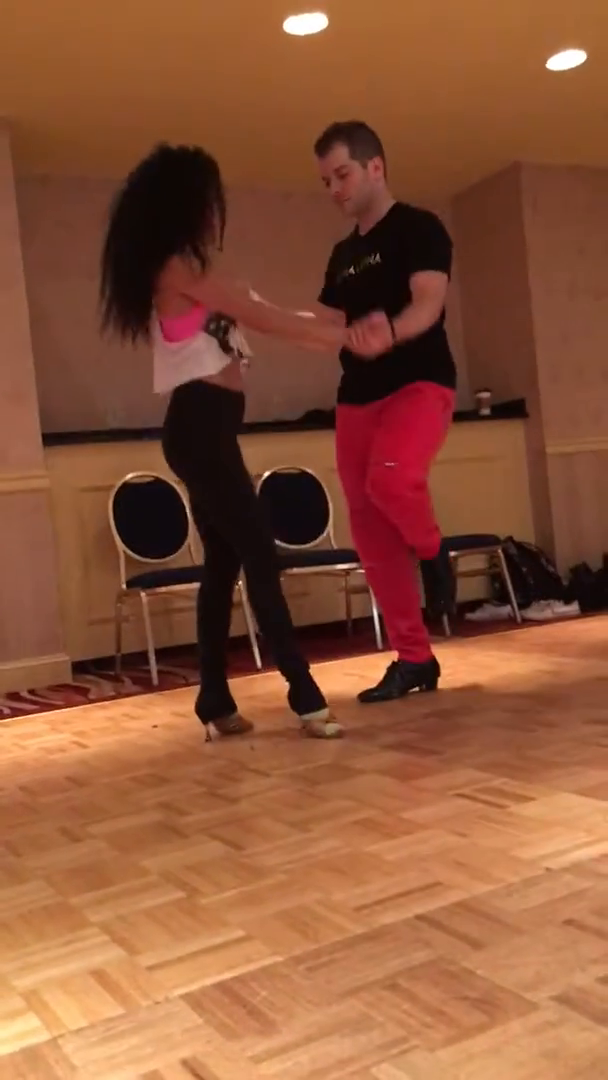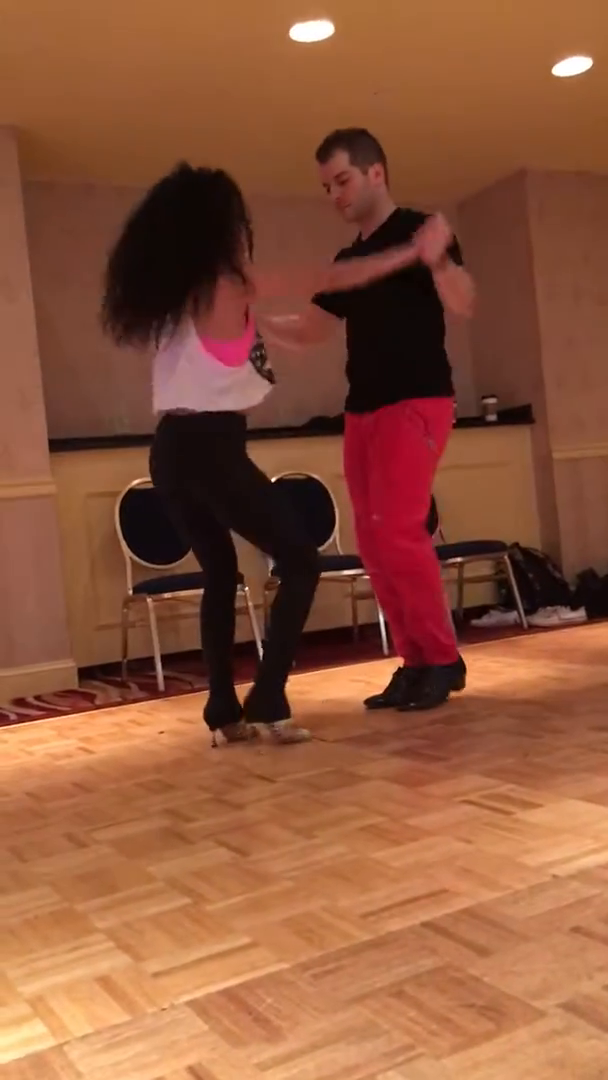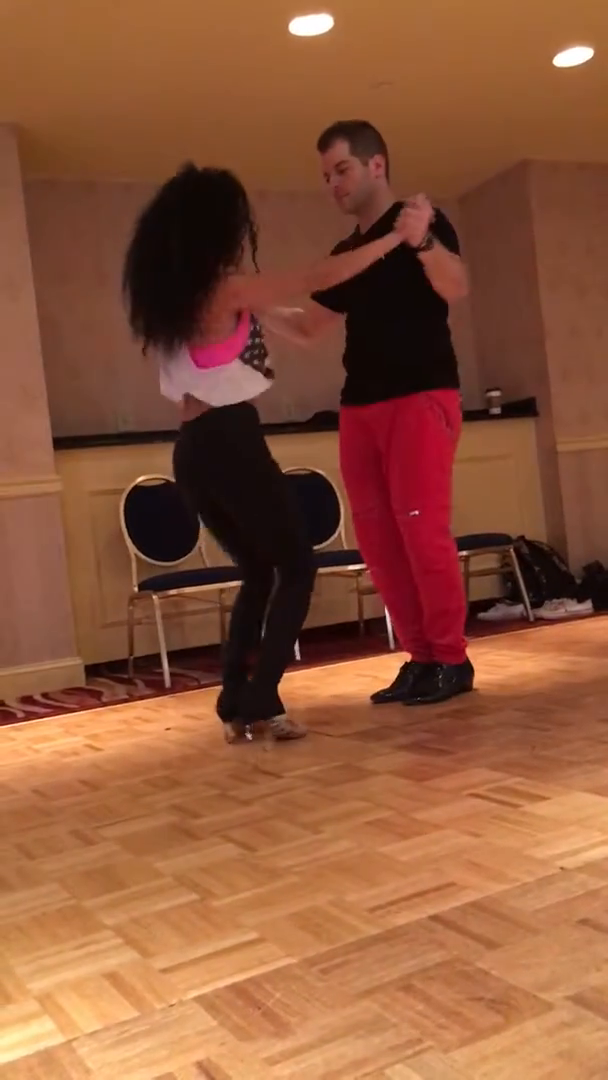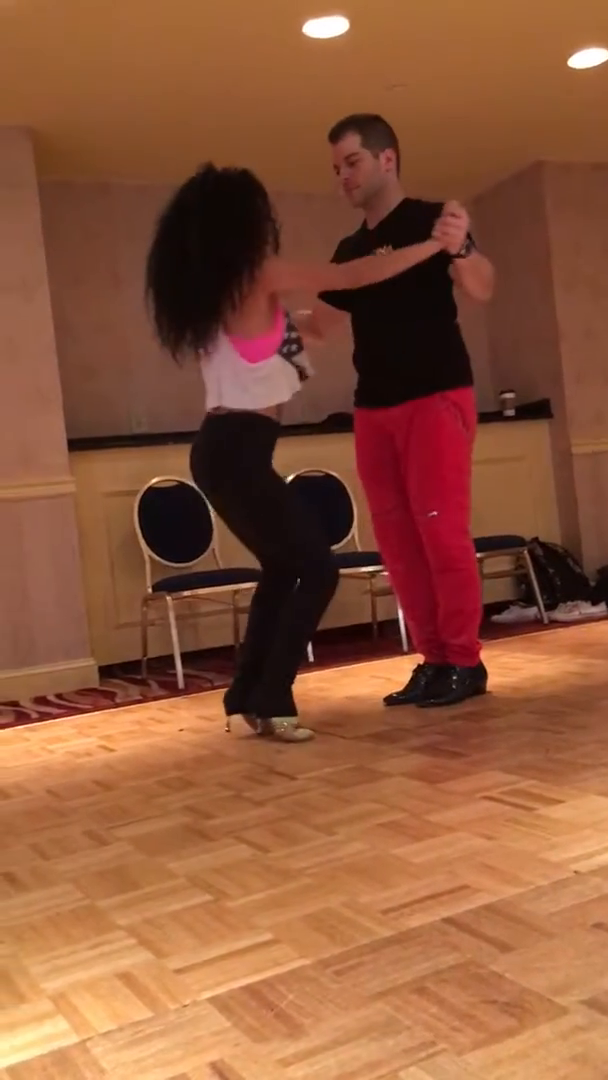
dt=0.3s
person 1, frame 1
left shoulder: (419, 228)
right shoulder: (344, 254)
left elbow: (428, 305)
right elbow: (326, 324)
left wrist: (390, 332)
left hip: (419, 385)
right hip: (356, 401)
left knee: (390, 479)
right knee: (371, 534)
left ankle: (433, 556)
right ankle: (414, 657)
person 1, frame 2
left shoulder: (419, 230)
right shoulder: (346, 260)
left elbow: (462, 303)
right elbow: (309, 330)
left wrist: (437, 260)
left hip: (415, 401)
right hip: (362, 409)
left knee: (396, 529)
right knee: (375, 540)
left ankle: (443, 658)
right ankle: (415, 663)
person 1, frame 3
left shoulder: (421, 221)
right shoulder: (344, 252)
left elbow: (456, 287)
right elbow: (311, 324)
left wrist: (424, 242)
left hip: (422, 396)
right hip: (360, 406)
left knee: (421, 528)
right knee: (376, 534)
left ankle: (450, 660)
right ankle: (418, 656)
person 1, frame 4
left shoulder: (429, 220)
right shoulder: (349, 251)
left elbow: (483, 289)
right elbow: (318, 322)
left wrist: (461, 249)
left hip: (436, 398)
right hip: (373, 408)
left knee: (442, 529)
right knee: (396, 537)
left ankle: (465, 661)
right ankle: (434, 659)
person 2, frame 1
left shoulder: (171, 269)
right shoulder: (180, 264)
right elbow: (257, 317)
right wrist: (344, 334)
left hip: (200, 423)
right hip: (202, 426)
left knee: (223, 558)
right knee: (259, 552)
left ankle: (216, 703)
right ankle: (303, 693)
person 2, frame 2
left shoulder: (165, 290)
right shoulder: (230, 281)
right elbow: (329, 280)
right wrist: (412, 253)
left hip: (172, 447)
right hip: (211, 446)
left knee: (221, 573)
right knee: (300, 561)
left ankle: (226, 711)
right ankle: (266, 702)
person 2, frame 3
left shoulder: (178, 291)
right shoulder: (226, 285)
right elbow: (322, 277)
right wrist: (398, 236)
left hip: (194, 450)
right hip: (228, 444)
left knee: (258, 571)
right knee: (297, 566)
left ankle: (237, 699)
right ankle: (261, 699)
person 2, frame 4
left shoulder: (203, 288)
right shoulder: (259, 275)
right elbow: (357, 277)
right wrist: (435, 244)
left hip: (216, 447)
right hip: (240, 449)
left knee: (282, 567)
right knee: (318, 569)
left ankle: (249, 692)
right ankle: (270, 699)
